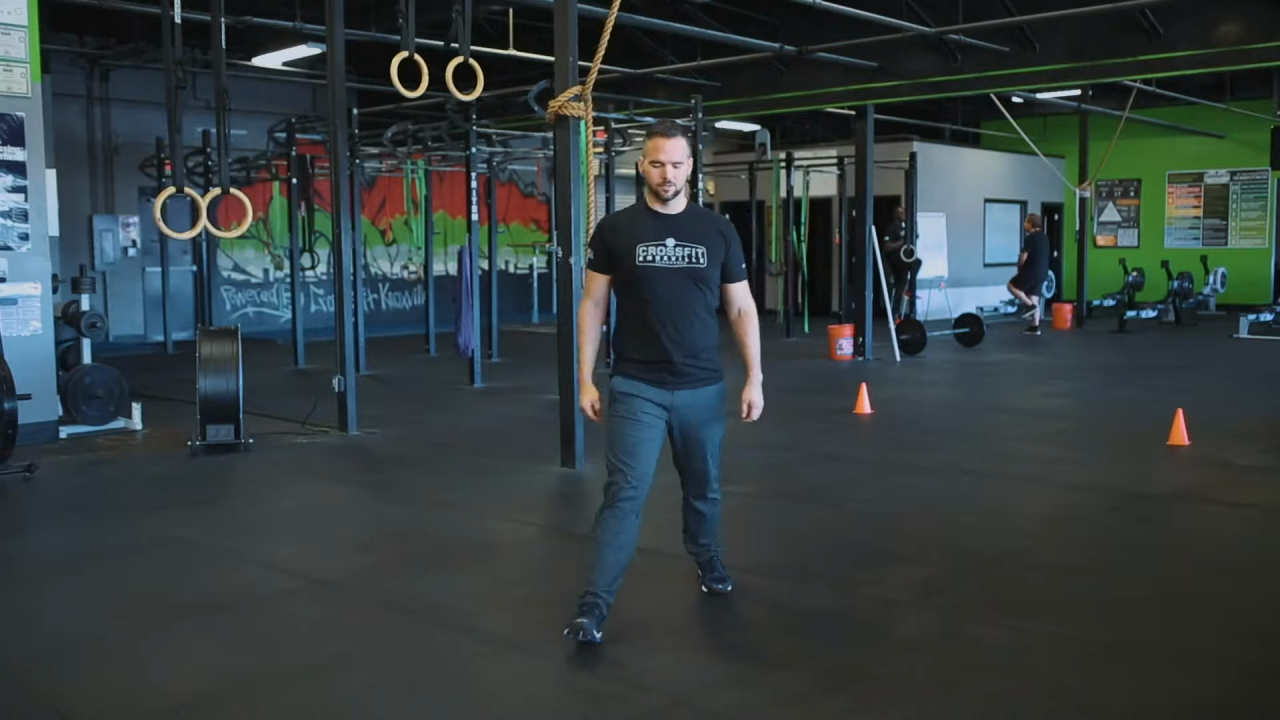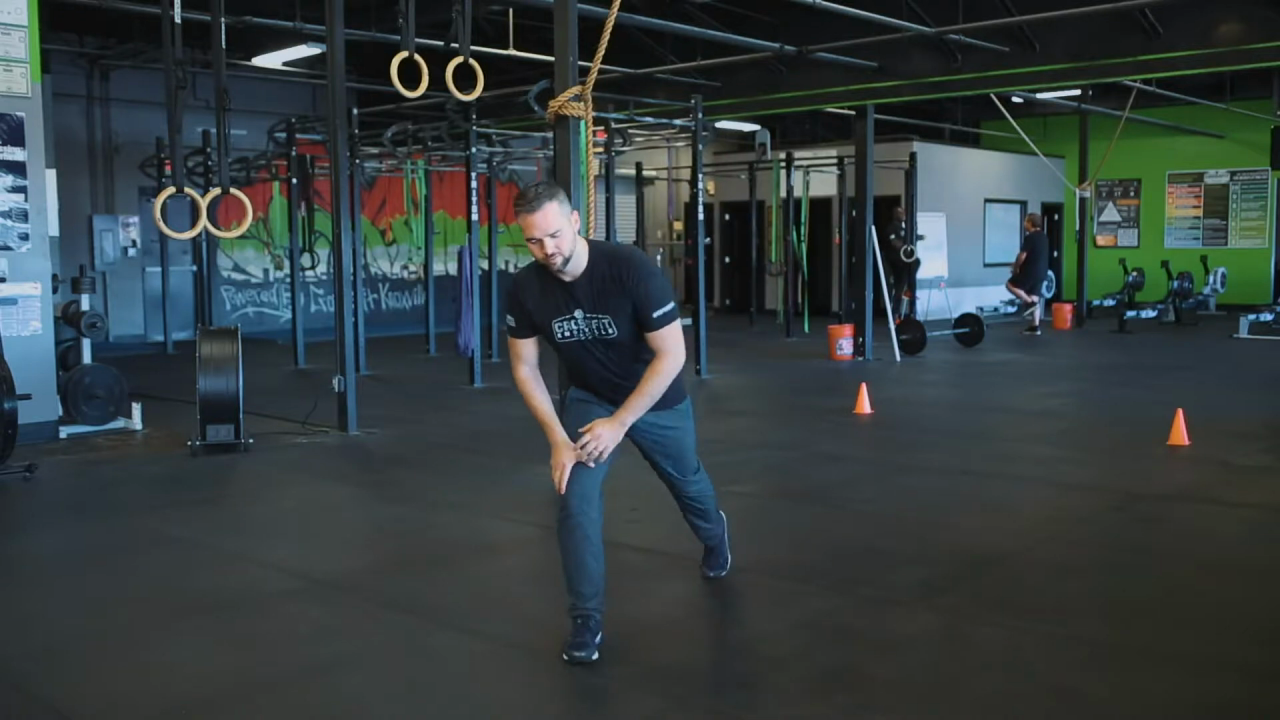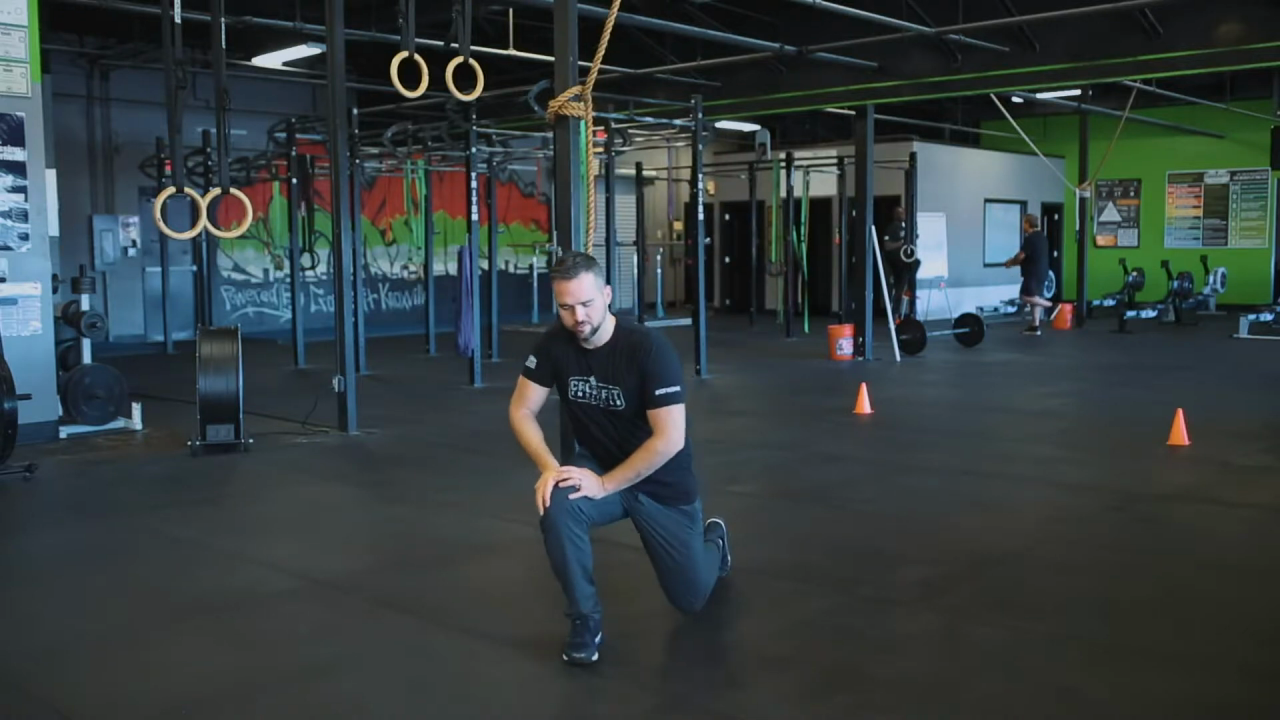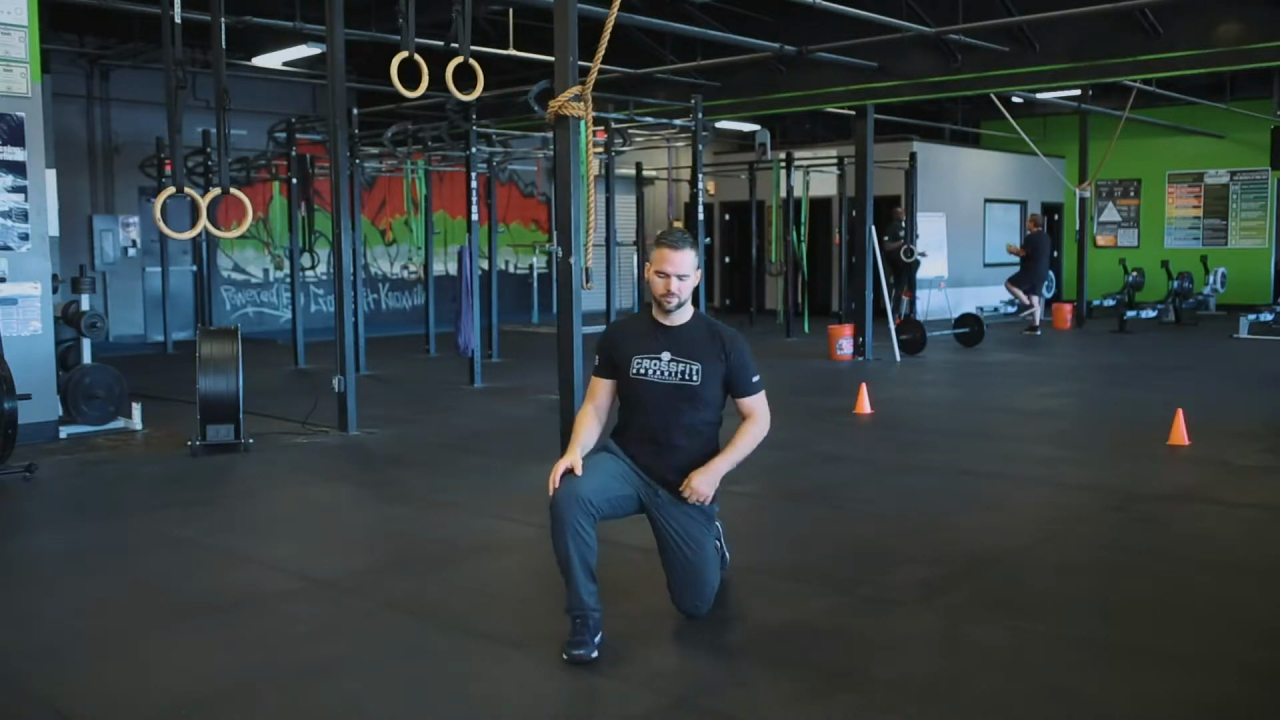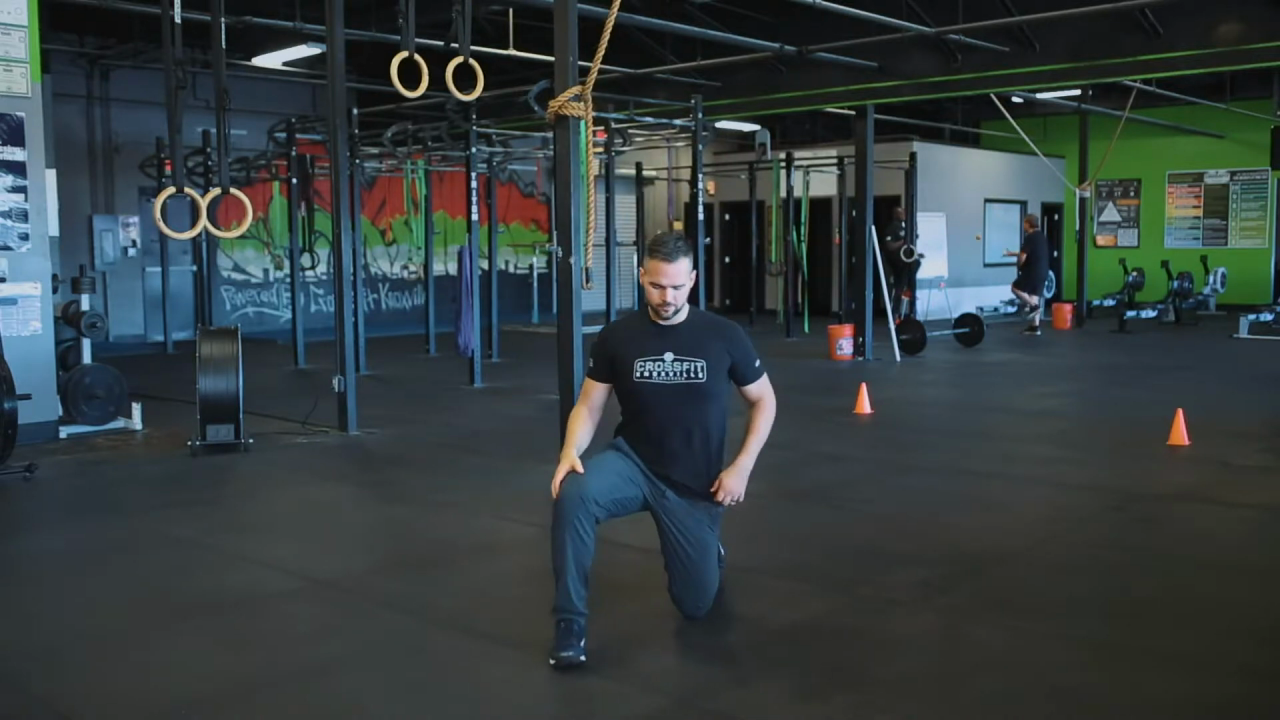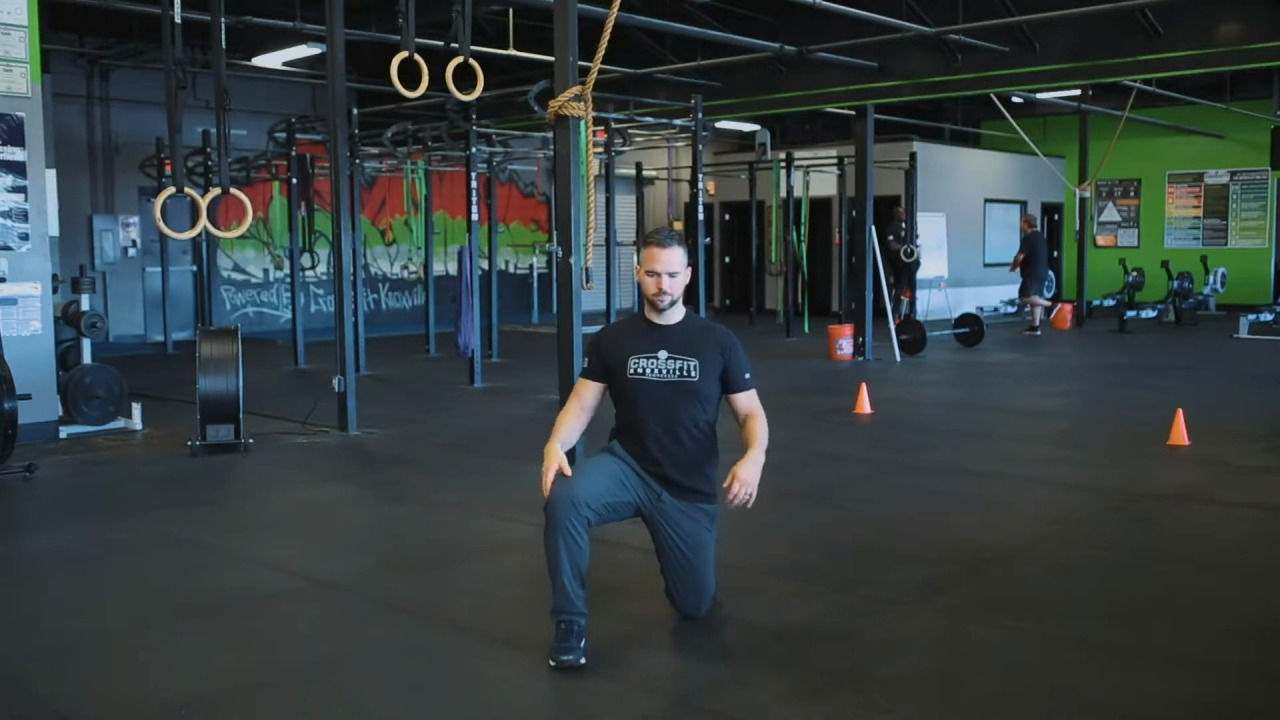
dt=0.7s
person 1, frame 1
left shoulder: (717, 230)
right shoulder: (615, 228)
left elbow: (740, 307)
right elbow: (592, 306)
left wrist: (754, 378)
right wrist: (585, 380)
left hip: (702, 388)
right hip: (635, 387)
left knee: (702, 486)
right knee: (625, 491)
left ankle: (706, 558)
right ankle: (593, 605)
person 1, frame 2
left shoulder: (631, 268)
right shoulder: (525, 289)
left elbow: (672, 352)
right elbow: (524, 368)
left wrist: (620, 423)
right wrist: (558, 438)
left hip: (658, 399)
right hip: (589, 399)
left knee: (687, 482)
right knee: (576, 500)
left ankle: (714, 537)
right ankle: (586, 618)
person 1, frame 3
left shoulder: (650, 350)
right shoulder: (553, 345)
left elbow: (670, 439)
right elbow: (521, 411)
left wrist: (605, 485)
right wrist: (549, 467)
left hip: (662, 483)
right hip: (597, 467)
left knee: (690, 596)
right knee: (556, 507)
left ankle: (712, 537)
right ankle: (584, 619)
person 1, frame 4
left shoulder: (724, 342)
right shoulder: (621, 334)
left elbow: (758, 419)
right elbow: (596, 406)
left wrist: (714, 471)
right wrist: (574, 452)
left hip: (690, 481)
right hip: (626, 461)
left knee: (696, 603)
right knee: (567, 498)
left ankle: (709, 540)
right ankle: (585, 618)
person 1, frame 5
left shoulder: (725, 336)
right shoulder: (615, 338)
left elbow: (763, 401)
right elbow: (589, 406)
left wrist: (742, 466)
right wrist: (570, 452)
left hip: (695, 483)
right hip: (632, 461)
left knee: (696, 604)
right knee: (573, 495)
left ankle: (705, 547)
right ankle: (570, 624)
person 1, frame 6
left shoulder: (718, 341)
right shoulder: (612, 339)
left elbow: (751, 413)
right elbow: (580, 405)
left wrist: (754, 456)
right wrist: (555, 445)
left hip: (690, 486)
right hip: (626, 466)
left knee: (695, 606)
right knee: (564, 500)
left ankle: (677, 554)
right ankle: (569, 624)
